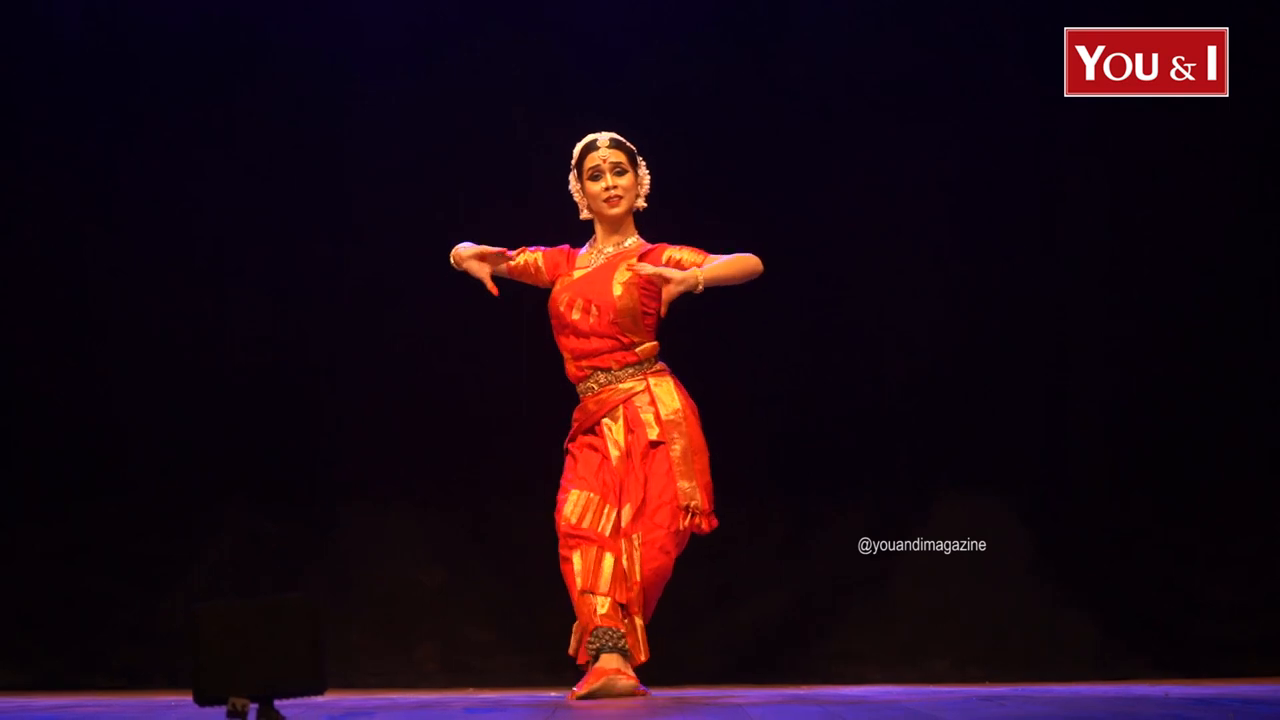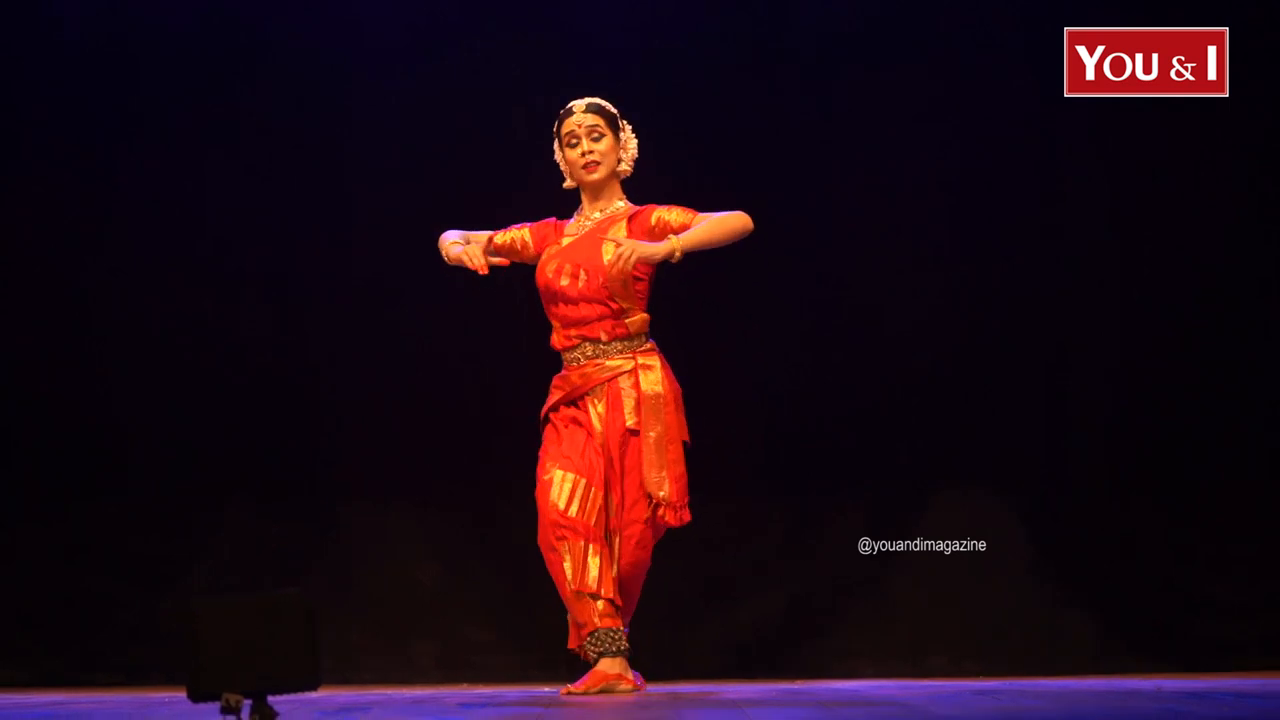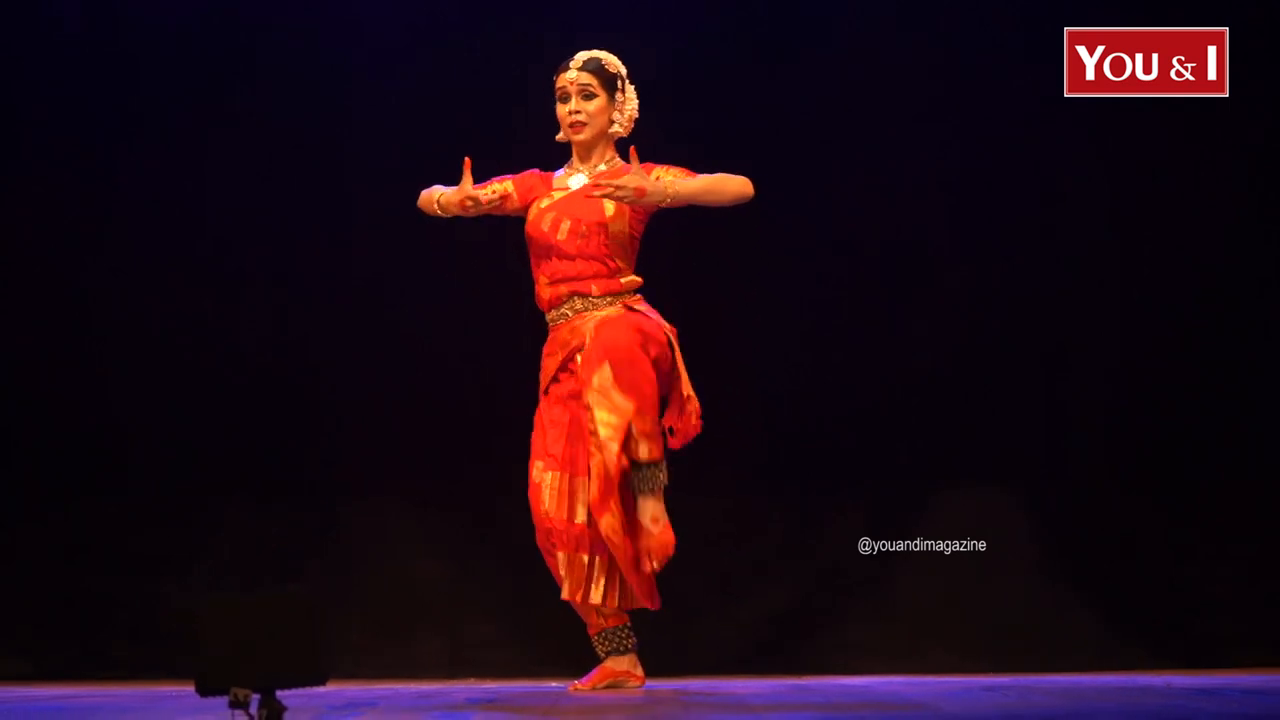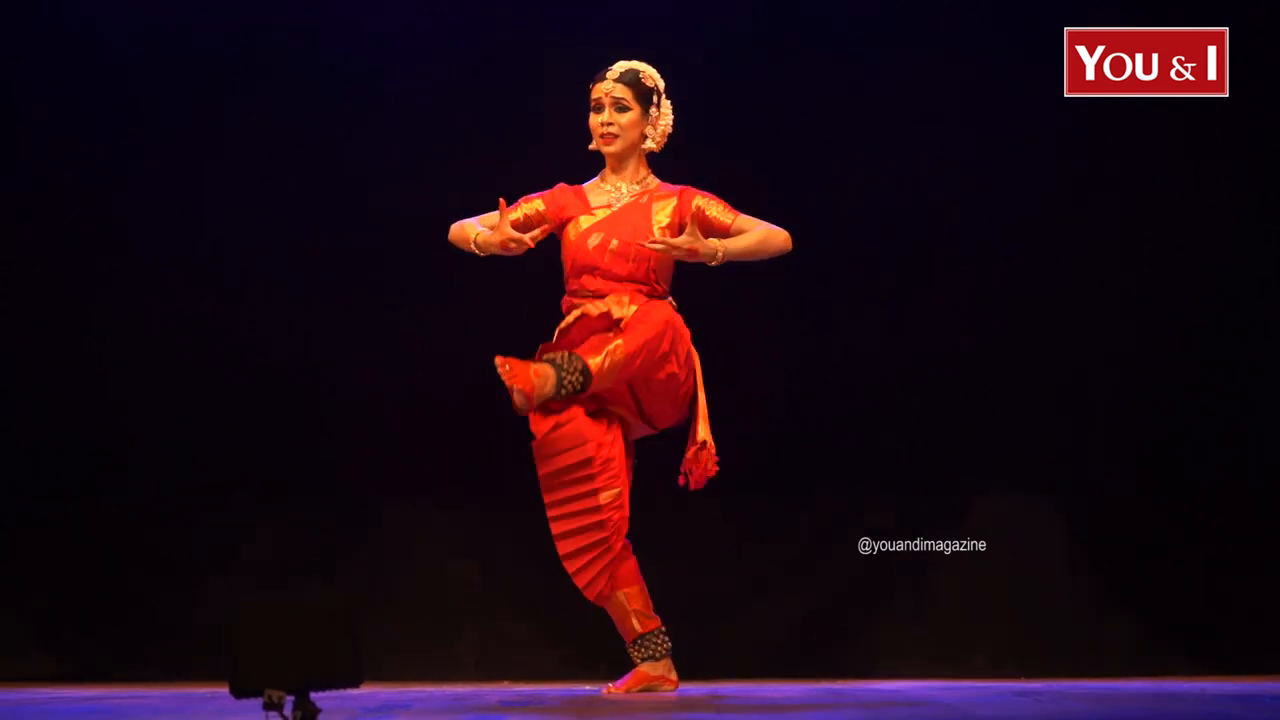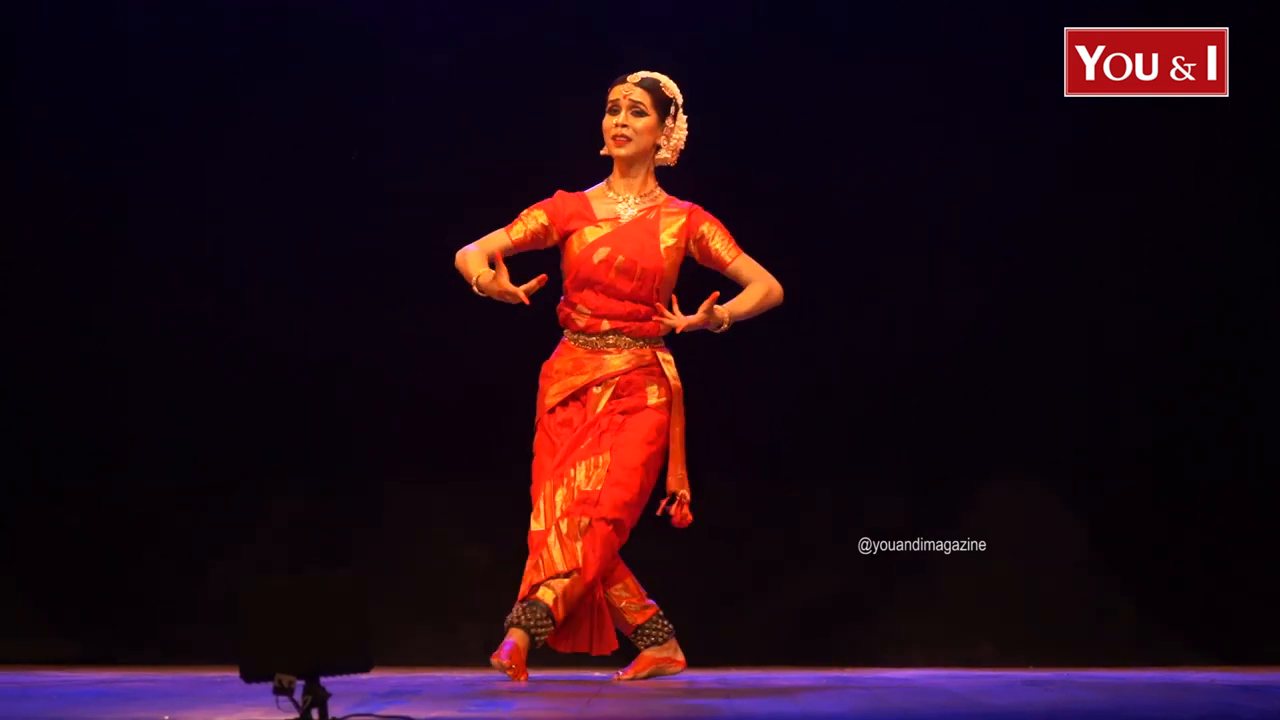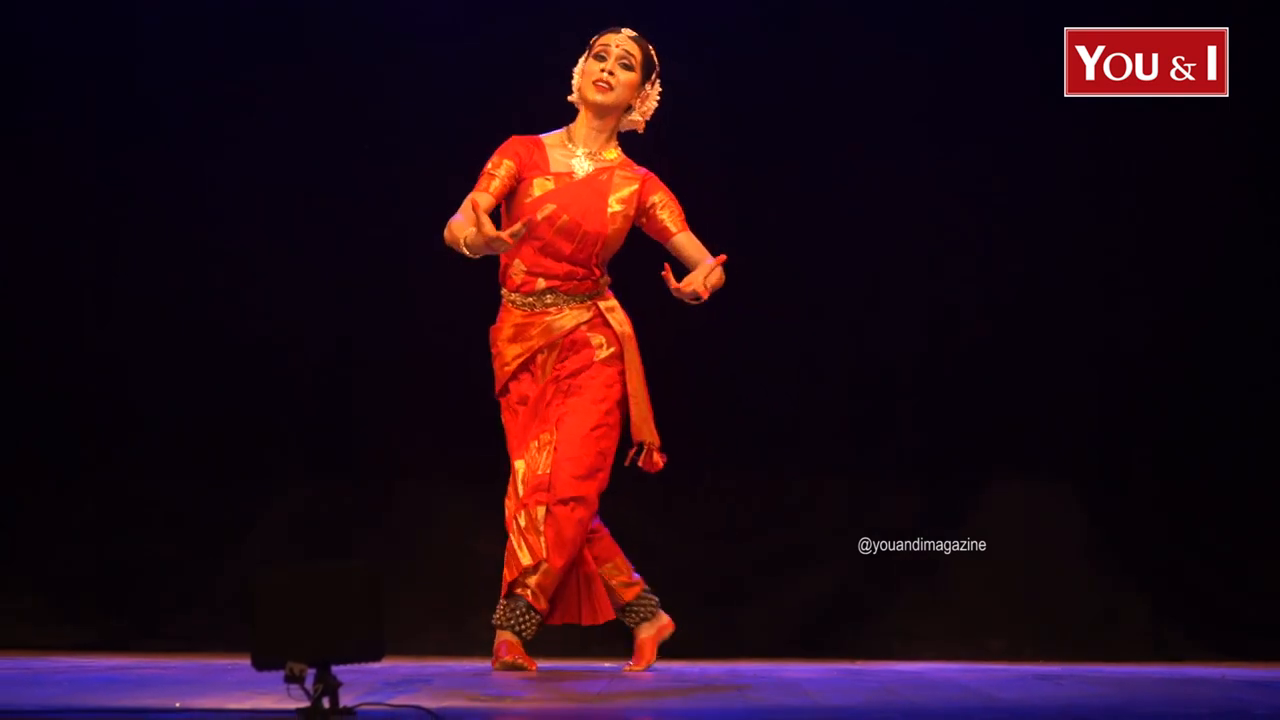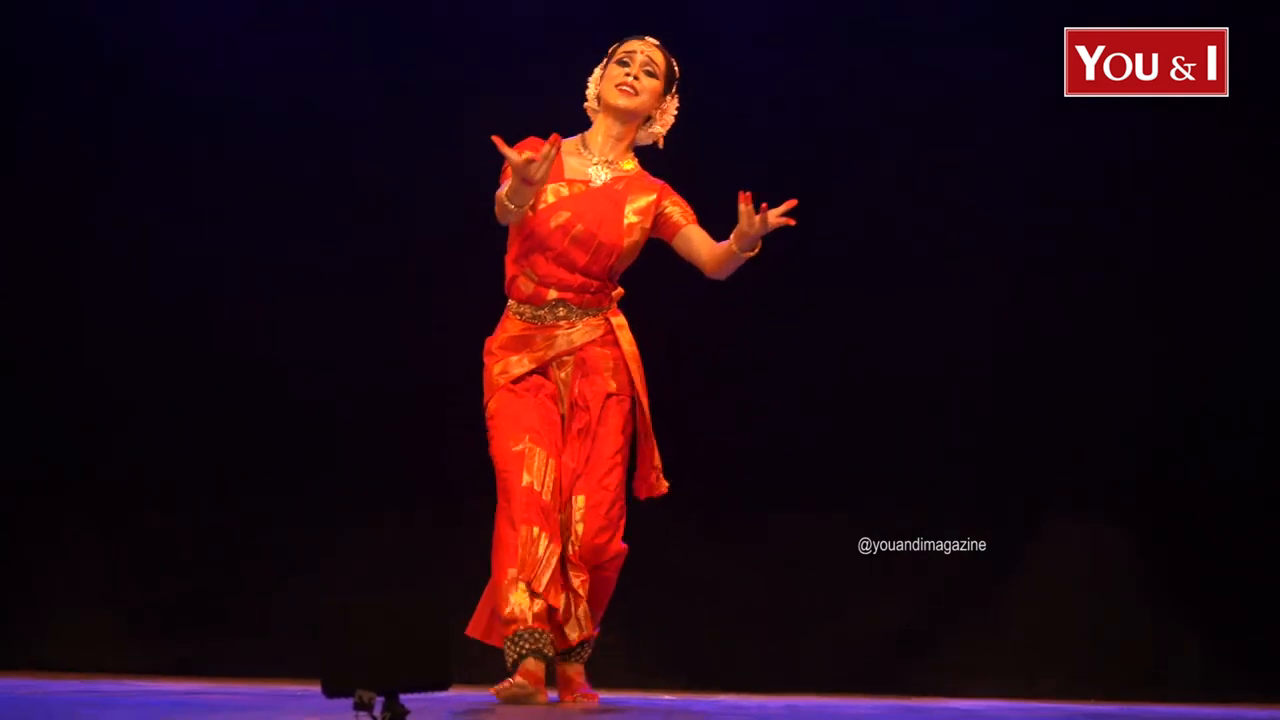
dt=0.5s
person 1, frame 1
left shoulder: (654, 260)
right shoulder: (561, 263)
left elbow: (751, 265)
right elbow: (463, 253)
left wrist: (690, 280)
right wrist: (469, 257)
left hip: (652, 413)
right hip: (595, 422)
left knee: (647, 549)
right knee: (586, 530)
left ankle: (603, 652)
right ankle: (608, 659)
person 1, frame 2
left shoulder: (645, 221)
right shoulder: (548, 235)
left elbow: (740, 222)
right elbow: (452, 238)
left wrist: (664, 248)
right wrist: (462, 249)
left hip: (635, 387)
right hip: (574, 395)
left knee: (629, 533)
right knee: (564, 515)
left ankle: (606, 648)
right ankle: (608, 659)
person 1, frame 3
left shoulder: (638, 178)
right shoulder: (535, 186)
left elbow: (741, 188)
right elbow: (428, 198)
left wrist: (658, 194)
right wrist: (454, 200)
left hip: (623, 331)
right hip: (564, 353)
left knee: (614, 353)
right knee: (559, 510)
left ankle: (646, 482)
right ankle: (619, 655)
person 1, frame 4
left shoulder: (678, 202)
right shoulder: (565, 201)
left elbow: (778, 239)
right elbow: (459, 230)
left wrist: (707, 251)
right wrist: (491, 240)
left hip: (656, 367)
right hip: (582, 367)
left knee: (654, 323)
right knee: (591, 511)
left ankle: (550, 379)
right ankle: (653, 659)
person 1, frame 5
left shoulder: (685, 220)
right shoulder: (568, 208)
left elbow: (769, 288)
right elbow: (469, 252)
left wrist: (714, 318)
right wrist: (487, 280)
left hip: (641, 385)
right hip: (570, 381)
left knee: (592, 509)
right knee: (563, 519)
left ankle: (525, 629)
right ankle: (659, 643)
person 1, frame 6
left shoulder: (637, 184)
right shoulder: (520, 153)
left elbow: (708, 265)
right elbow: (457, 227)
left wrist: (696, 286)
right wrist: (480, 241)
left hip: (591, 340)
right hip: (517, 341)
left knee: (563, 484)
right knee: (540, 493)
left ankle: (513, 625)
right ankle: (647, 613)
person 1, frame 7
left shoulder: (651, 195)
right shoulder: (537, 156)
left elbow: (715, 263)
right elbow: (503, 212)
left wrist: (745, 238)
right wrist: (522, 191)
left hip: (596, 355)
right hip: (519, 352)
left knee: (593, 521)
right knee: (529, 490)
left ankle: (570, 656)
right ankle: (527, 661)
